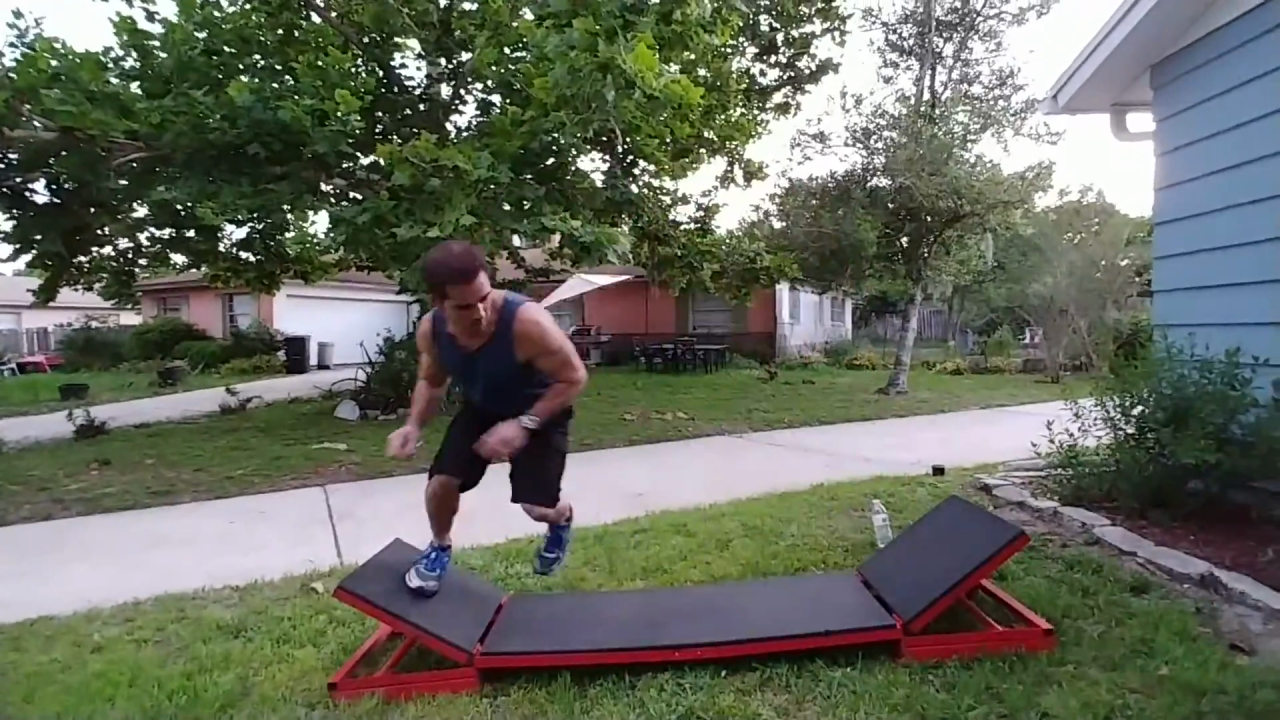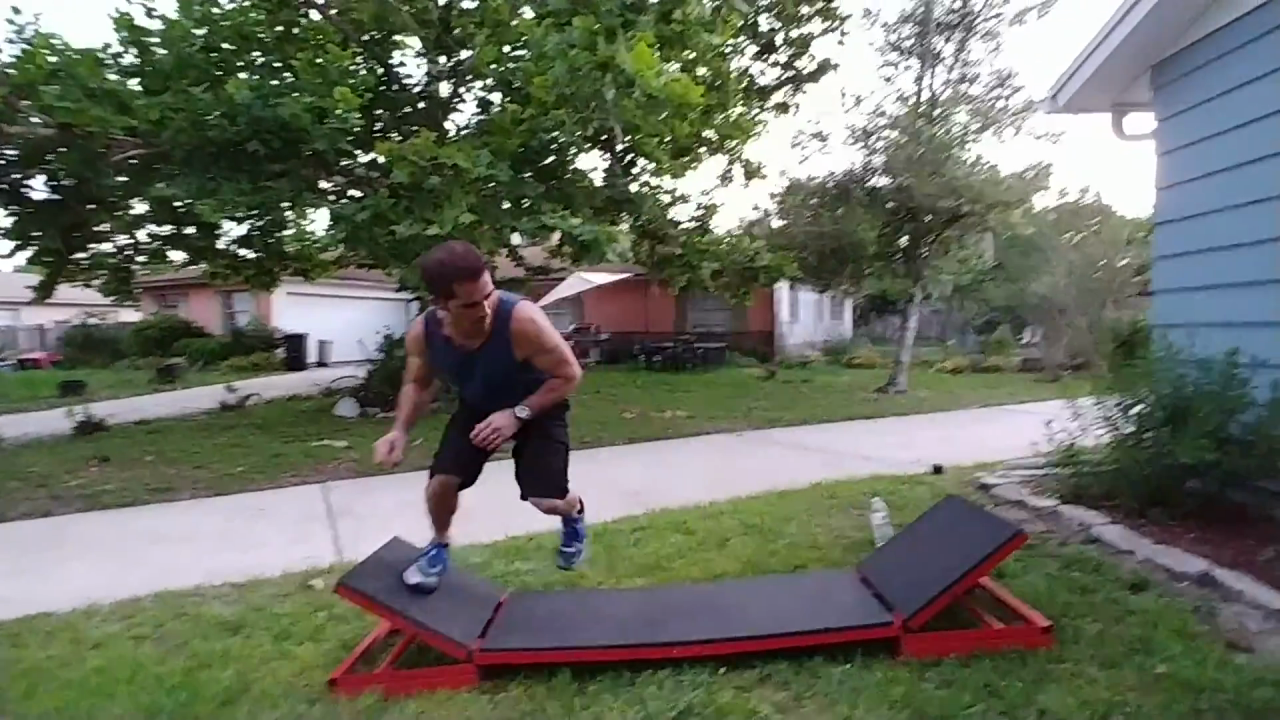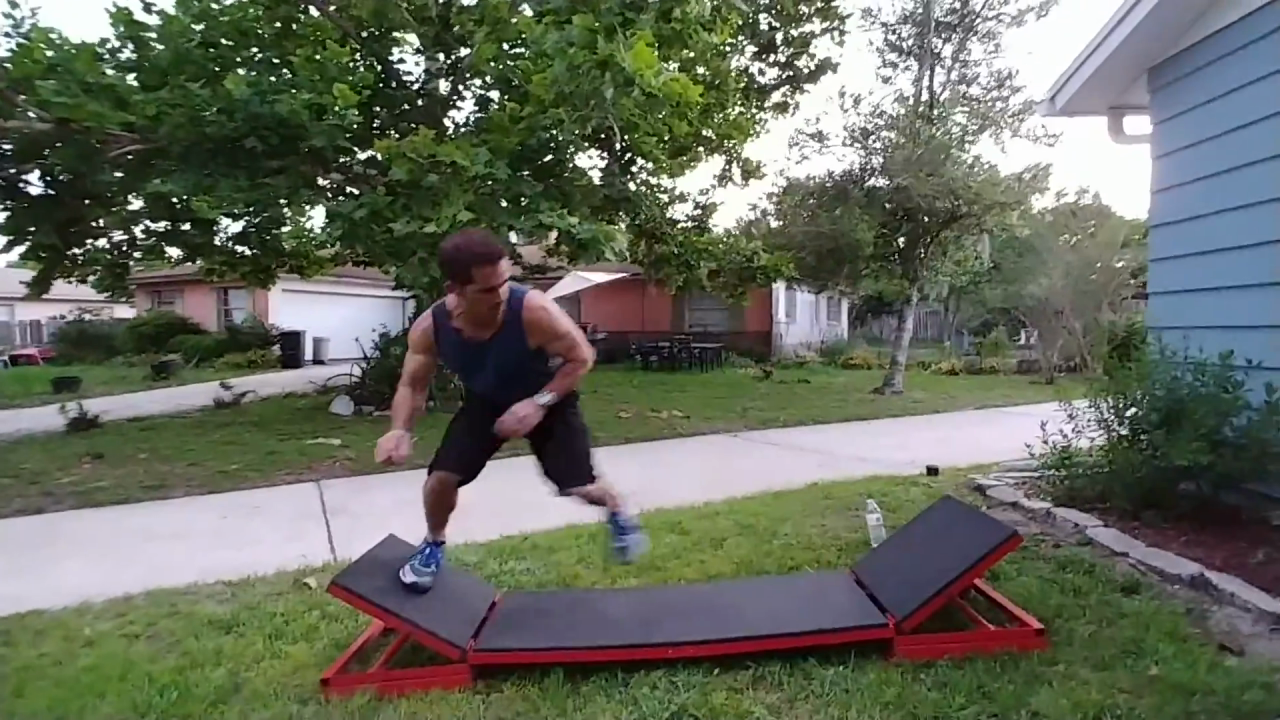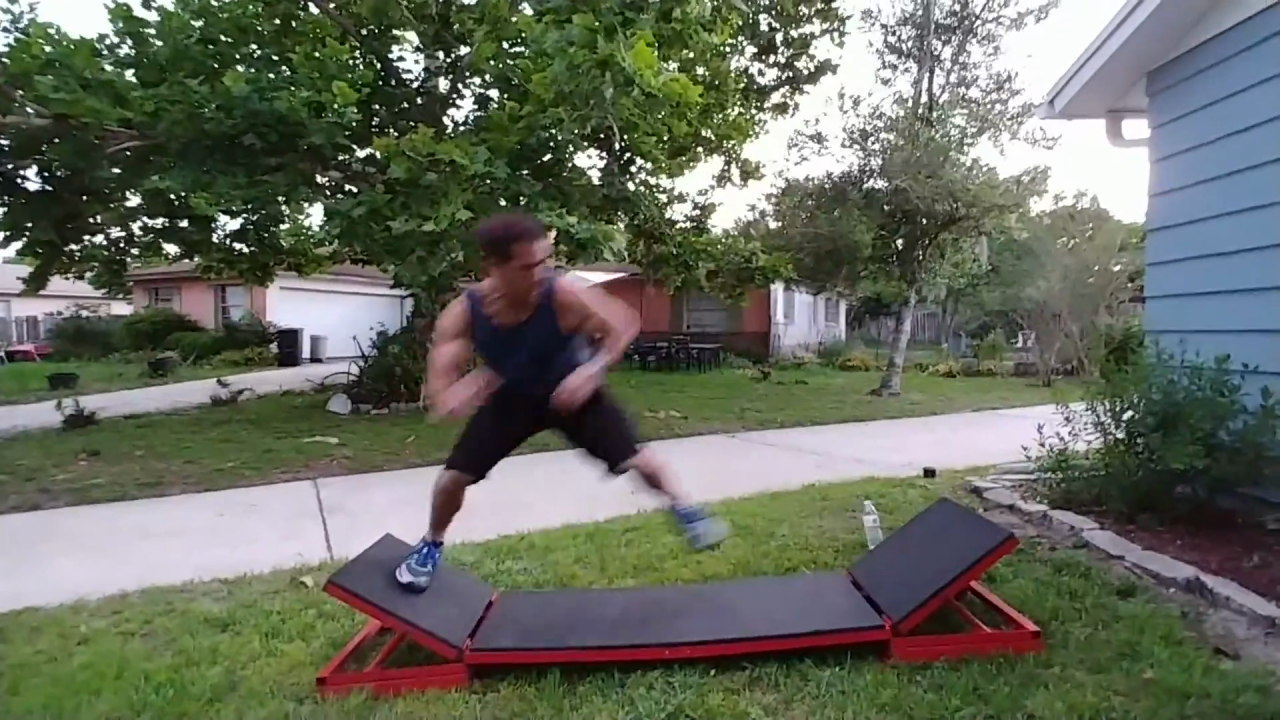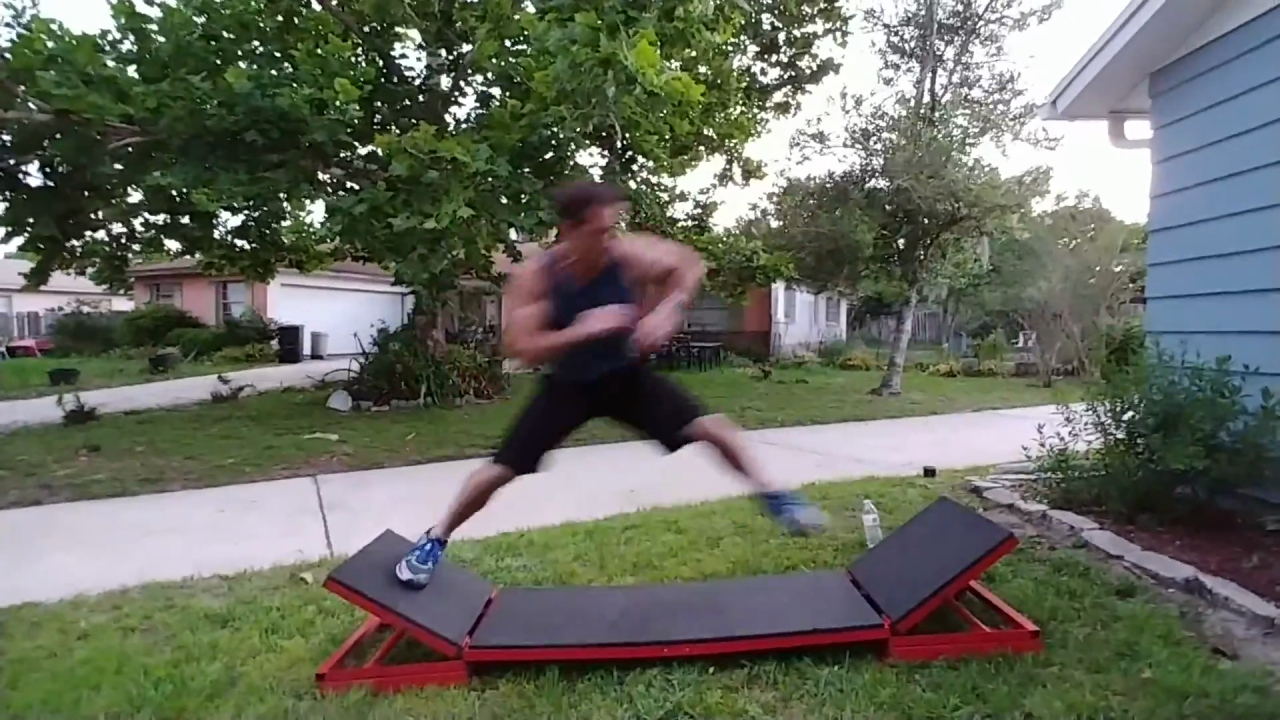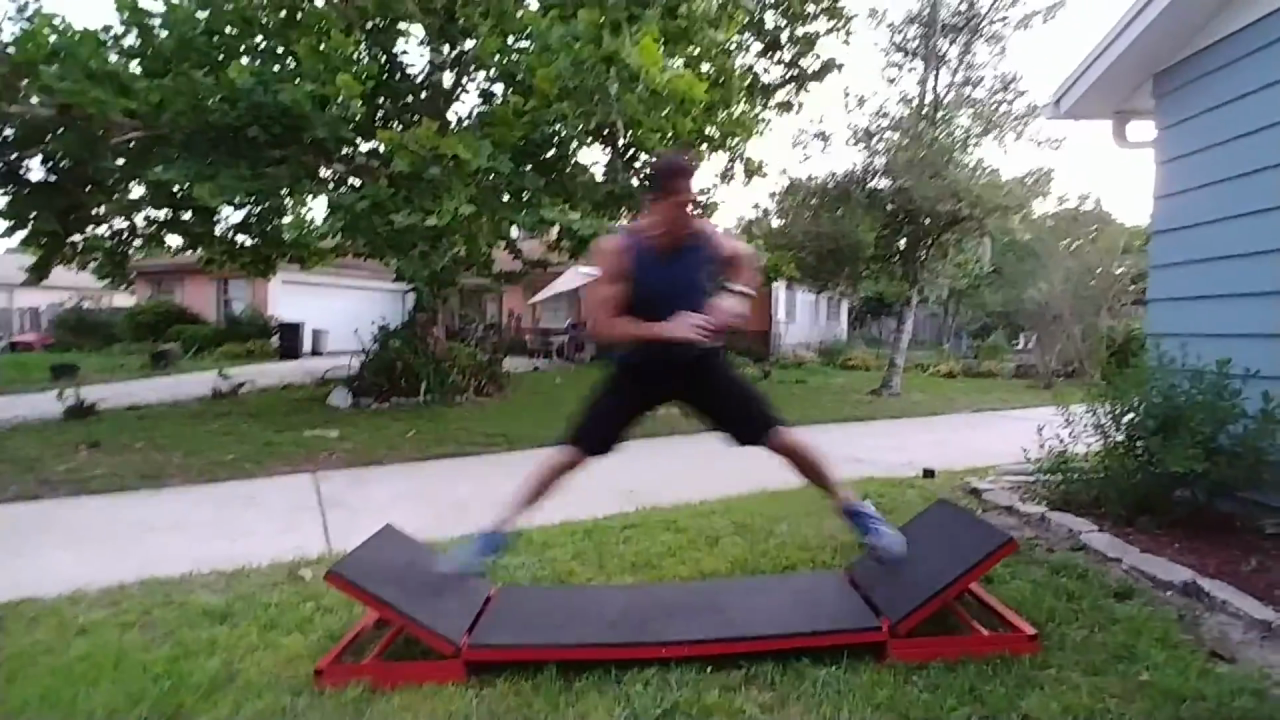
dt=0.1s
person 1, frame 1
left shoulder: (526, 321)
right shoulder: (431, 328)
left elbow: (573, 378)
right elbow: (431, 379)
left wrist: (523, 425)
right wrist: (413, 425)
left hip: (535, 413)
right hip: (482, 410)
left knee: (538, 506)
right knee: (444, 481)
left ankle: (561, 519)
right ankle: (439, 548)
person 1, frame 2
left shoulder: (521, 319)
right shoulder: (425, 332)
left elbow: (569, 374)
right elbow: (417, 382)
left wrist: (517, 414)
right wrist: (400, 430)
left hip: (534, 407)
right hip: (476, 407)
left knee: (547, 499)
right knee: (444, 480)
left ankle: (573, 512)
right ankle: (439, 546)
person 1, frame 3
left shoulder: (533, 309)
right shoulder: (430, 327)
left elbow: (582, 358)
right elbow: (411, 385)
left wrist: (539, 402)
right wrist: (399, 430)
left hip: (547, 400)
right hip: (485, 405)
left knee: (580, 488)
right knee: (442, 477)
left ankle: (618, 512)
right ankle: (433, 545)
person 1, frame 4
left shoulder: (562, 293)
right shoulder: (463, 313)
left elbow: (623, 325)
right elbow: (437, 382)
left wrist: (592, 372)
right wrist: (453, 396)
left hip: (571, 391)
right hip: (513, 398)
left knee: (635, 459)
right knee: (456, 474)
left ankle: (681, 509)
right ankle: (432, 545)
person 1, frame 5
left shoulder: (626, 255)
right shoulder: (534, 274)
left elbow: (689, 263)
right elbow: (524, 347)
left wrist: (668, 310)
right wrist: (581, 331)
left hip: (626, 373)
right hip: (567, 385)
left knee: (709, 426)
right knee: (500, 468)
left ankle: (772, 495)
right ankle: (435, 540)
person 1, frame 6
left shoulder: (706, 237)
right shoulder: (617, 249)
left elbow: (748, 259)
right elbow: (600, 325)
left wrist: (738, 296)
right wrist: (665, 329)
left hip: (697, 361)
right hip: (641, 366)
left knee: (776, 436)
right knee: (575, 450)
left ankle: (850, 507)
right ankle: (502, 529)
